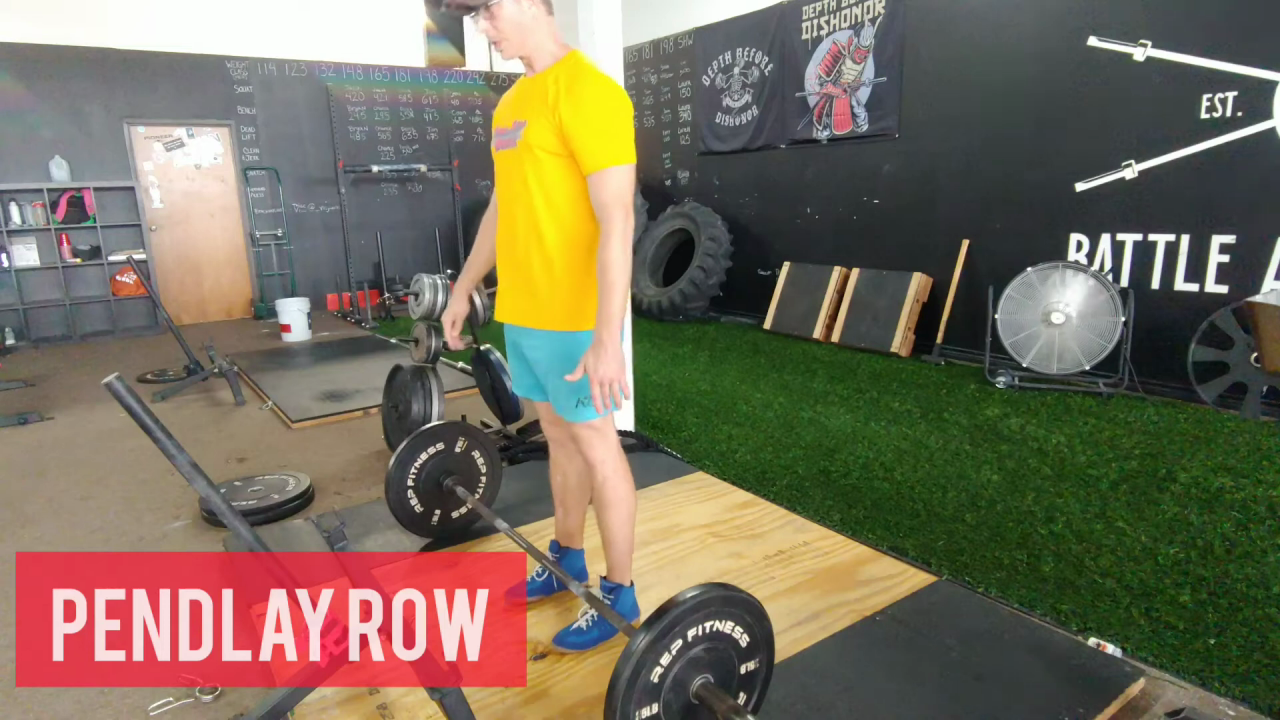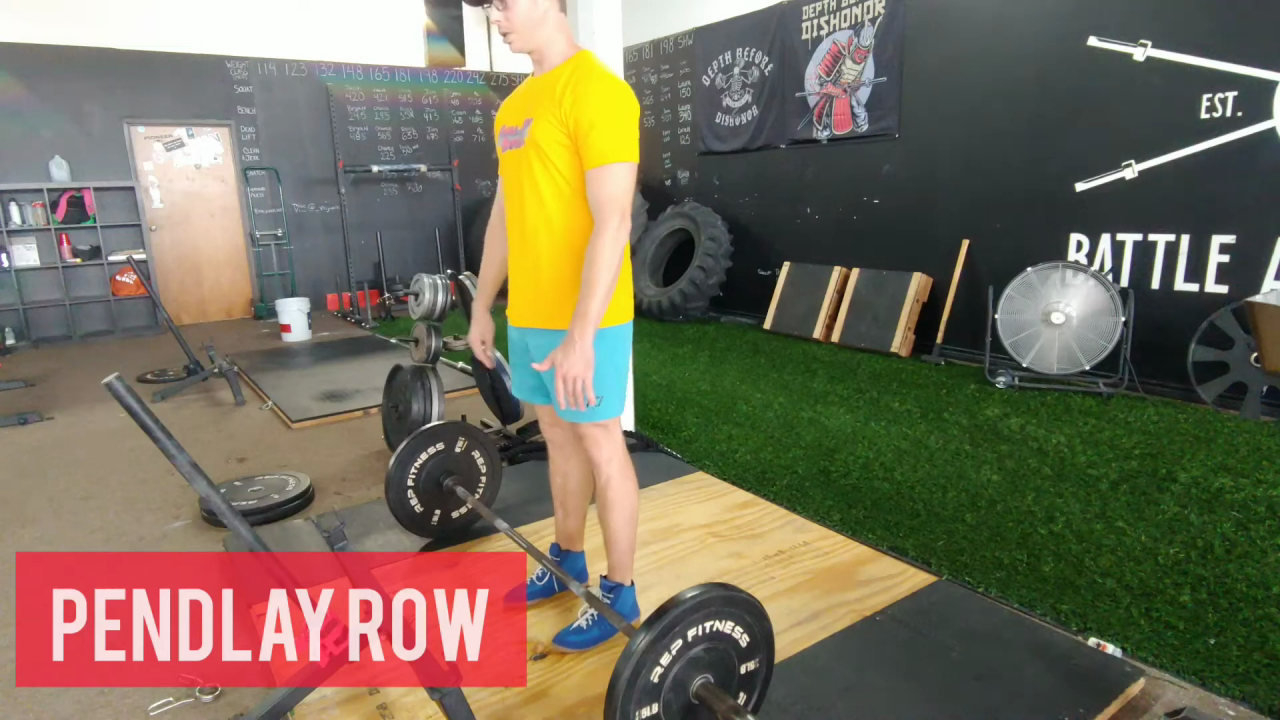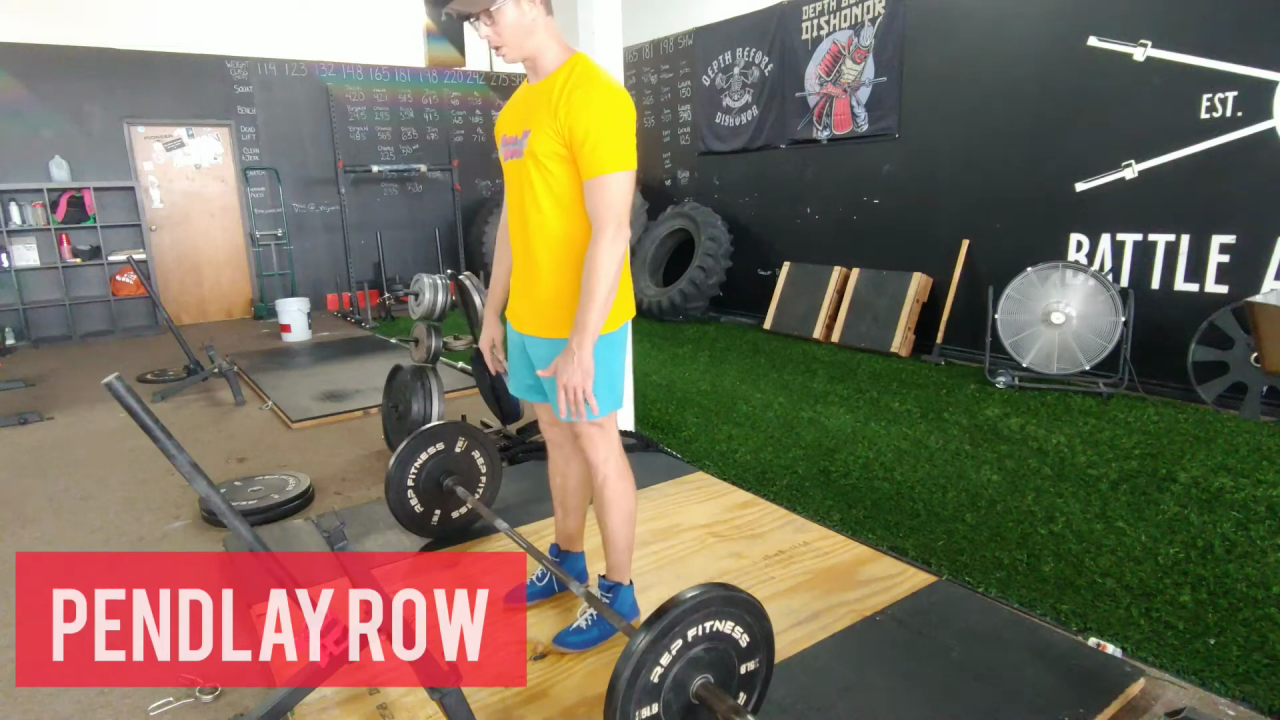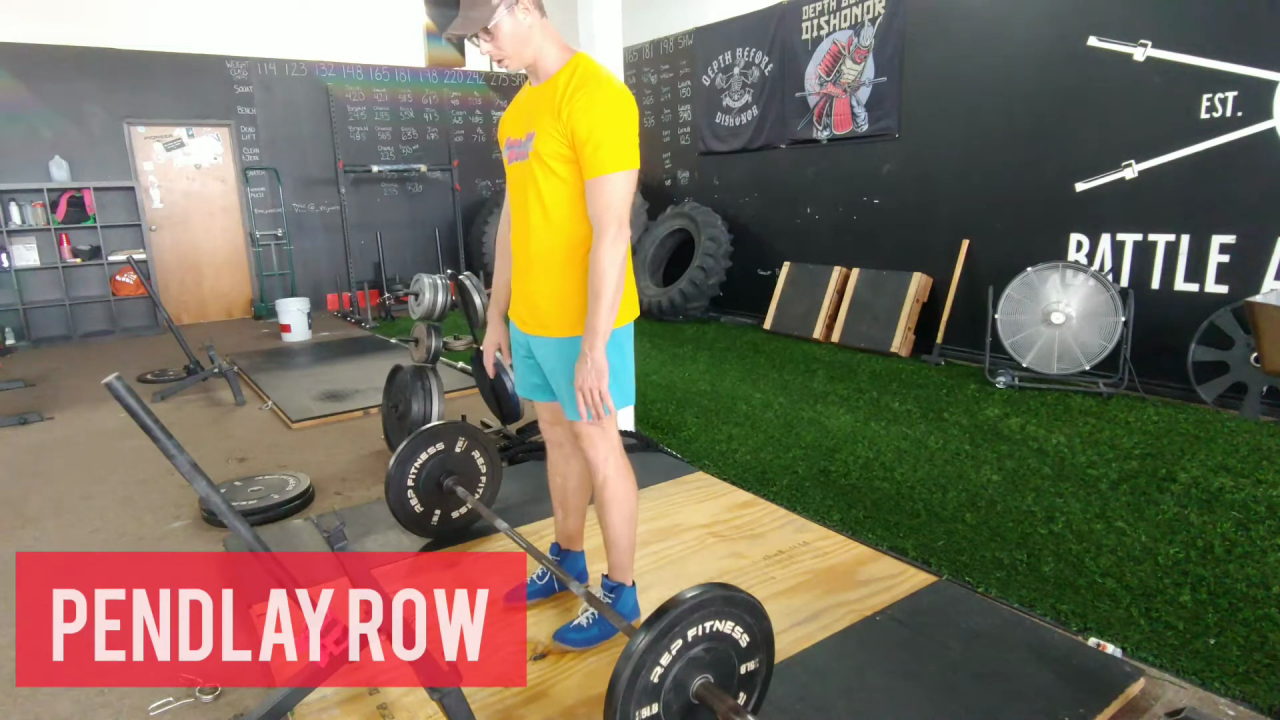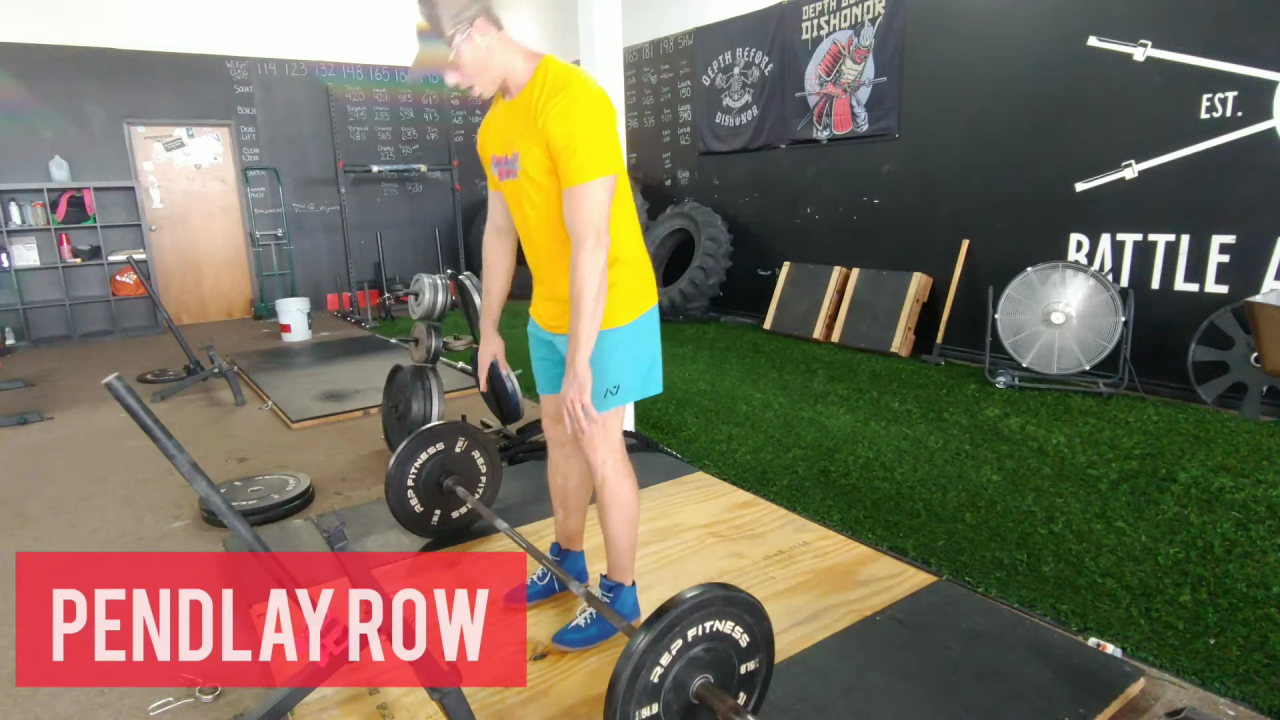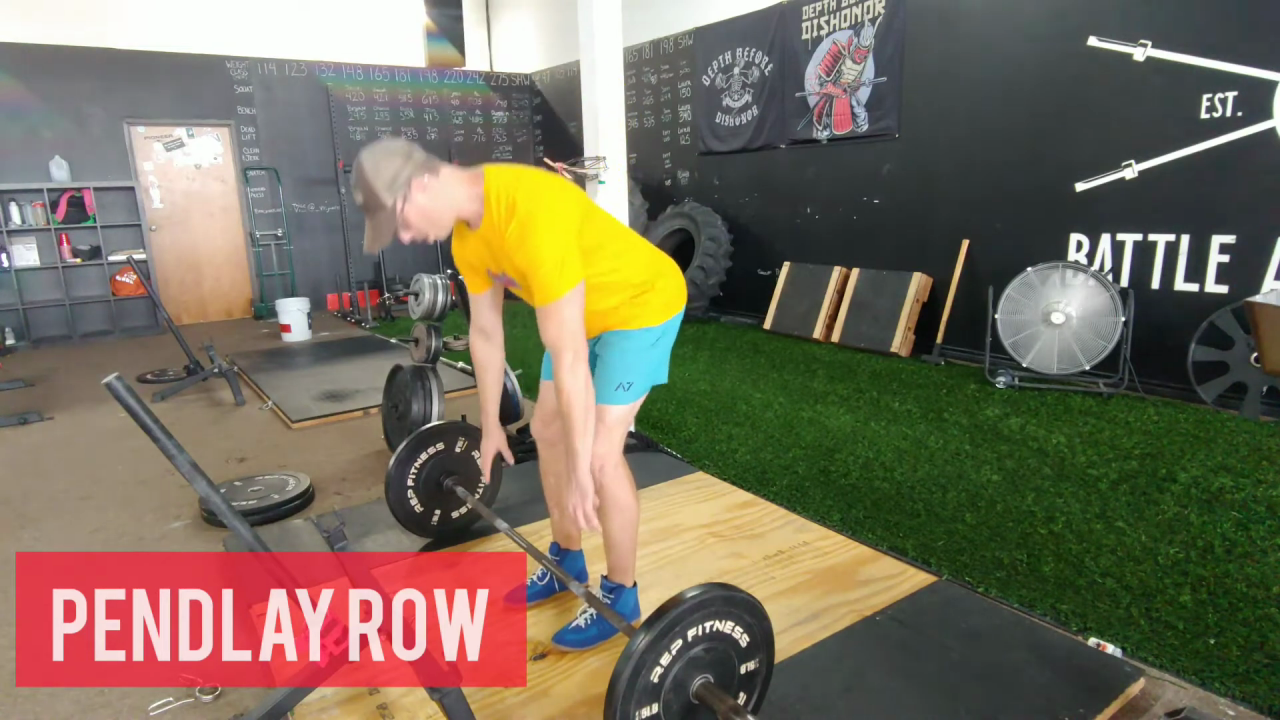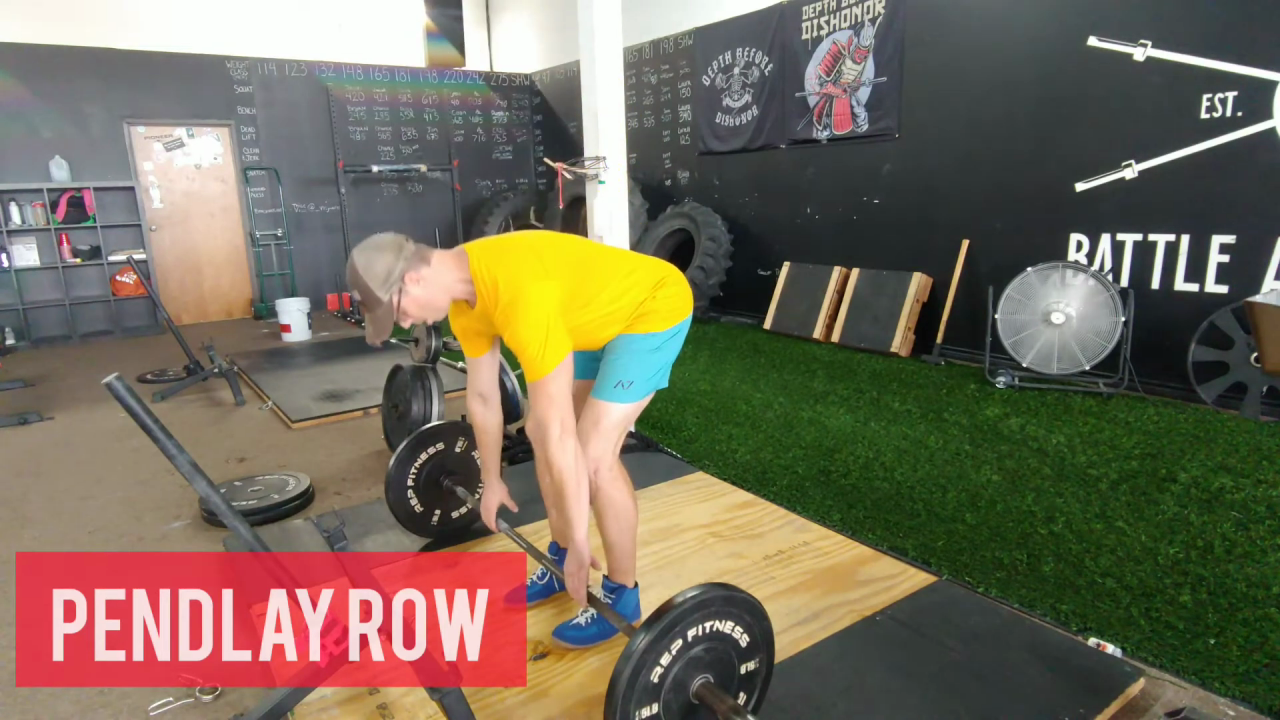
dt=0.4s
person 1, frame 1
left shoulder: (589, 93)
right shoulder: (516, 98)
left elbow: (617, 224)
left wrist: (608, 338)
right wrist: (463, 287)
left hip: (574, 316)
right hip: (525, 309)
left knee: (594, 443)
right knee: (559, 435)
left ankle: (619, 594)
right ankle: (567, 559)
person 1, frame 2
left shoulder: (597, 91)
right shoulder: (516, 103)
left elbow: (612, 224)
left wrist: (580, 335)
right wrist: (480, 307)
left hip: (582, 317)
right hip: (529, 311)
left knee: (598, 443)
right knee: (558, 435)
left ankle: (619, 594)
right ankle: (568, 560)
person 1, frame 3
left shoulder: (594, 97)
right shoulder: (517, 106)
left elbow: (611, 232)
left wrist: (581, 345)
right wrist: (493, 313)
left hip: (580, 320)
right hip: (530, 315)
left knee: (595, 444)
right knee: (558, 438)
left ankle: (618, 593)
right ankle: (567, 561)
person 1, frame 4
left shoulder: (596, 97)
right shoulder: (520, 108)
left elbow: (611, 233)
left wrist: (595, 348)
right wrist: (497, 316)
left hip: (582, 321)
right hip: (533, 317)
left knee: (597, 446)
right knee: (558, 437)
left ankle: (620, 593)
right ankle: (567, 560)
person 1, frame 5
left shoulder: (572, 102)
right shoulder: (495, 124)
left elbow: (591, 244)
right elbow: (499, 231)
left wrist: (580, 361)
right wrist: (489, 327)
left hip: (606, 310)
right hip: (550, 310)
left knee: (598, 444)
right knee: (559, 434)
left ankle: (620, 595)
right ankle: (567, 559)
person 1, frame 6
left shoulder: (533, 220)
right shoulder: (465, 232)
left elbow: (568, 361)
right elbow: (485, 333)
left wrist: (579, 474)
right wrist: (490, 425)
left hip: (643, 302)
right hip: (589, 313)
left knee: (599, 451)
right knee: (546, 429)
left ankle: (620, 596)
right ankle: (566, 561)
person 1, frame 7
left shoulder: (521, 297)
right shoulder: (462, 294)
left elbow: (561, 433)
right elbow: (482, 396)
left wrist: (578, 543)
right wrist: (491, 480)
left hip: (654, 308)
right hip: (601, 314)
left knee: (593, 454)
right knee: (537, 432)
left ankle: (621, 596)
right ankle: (559, 562)
